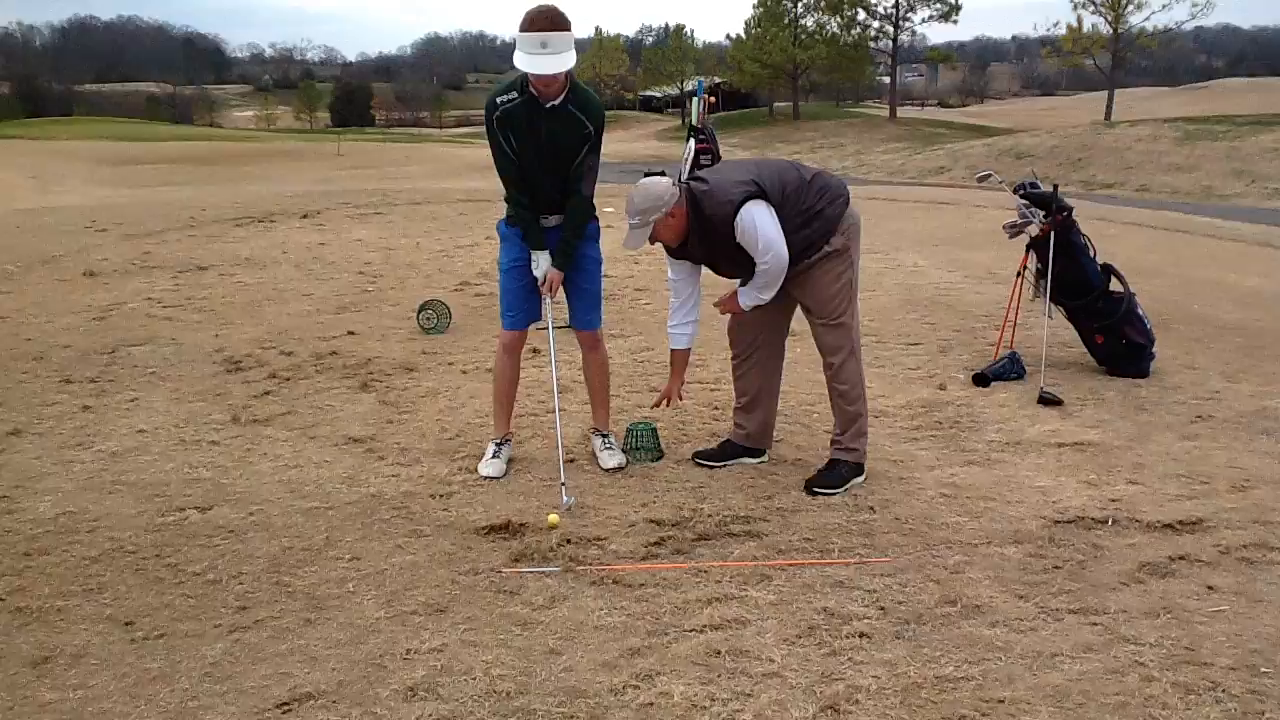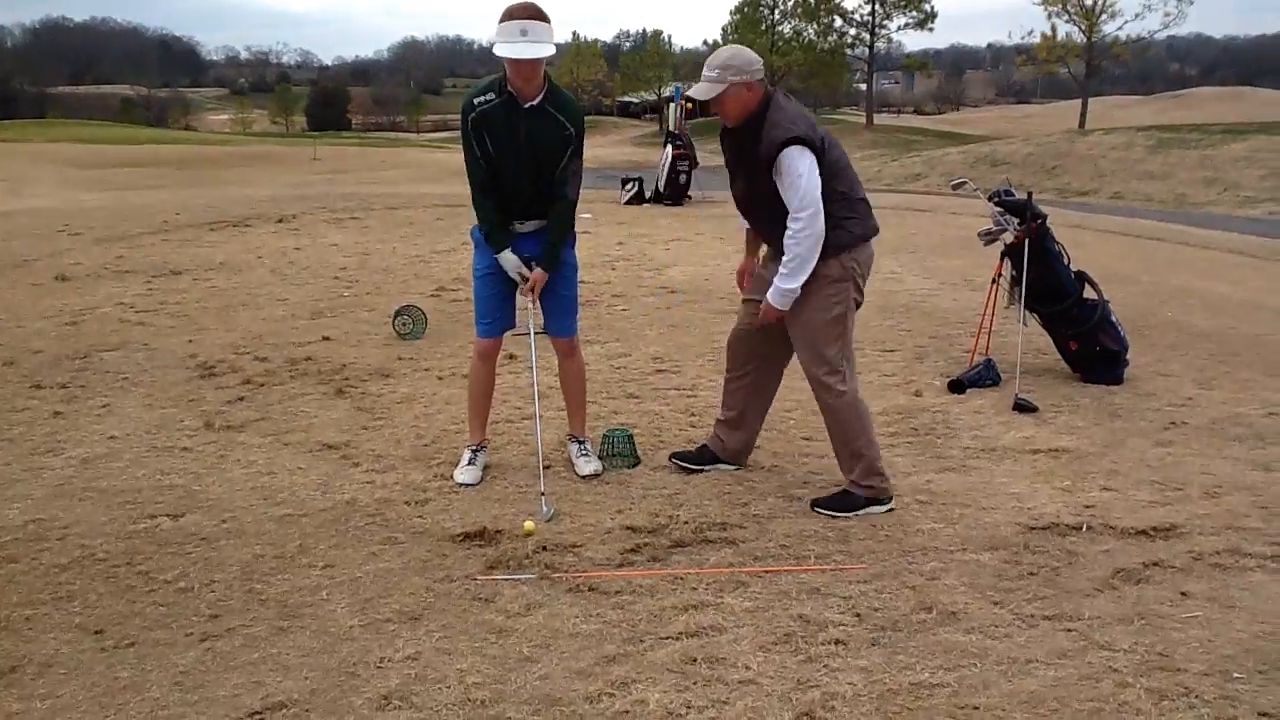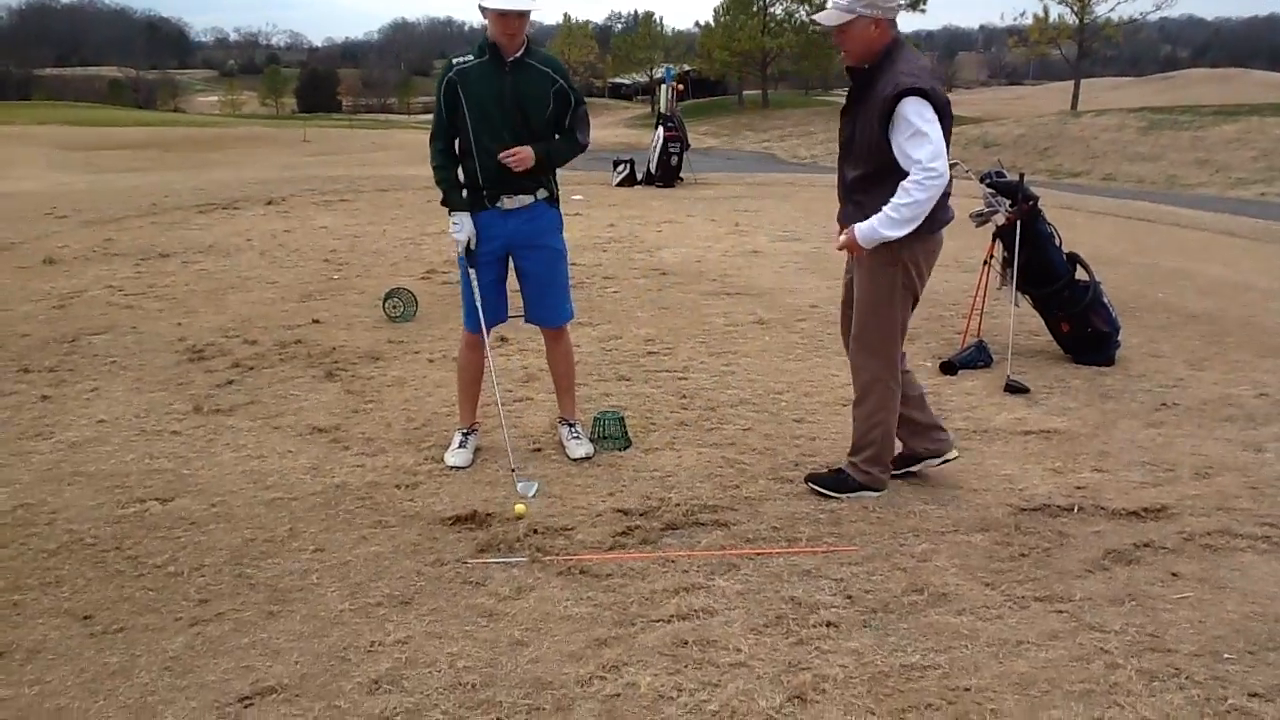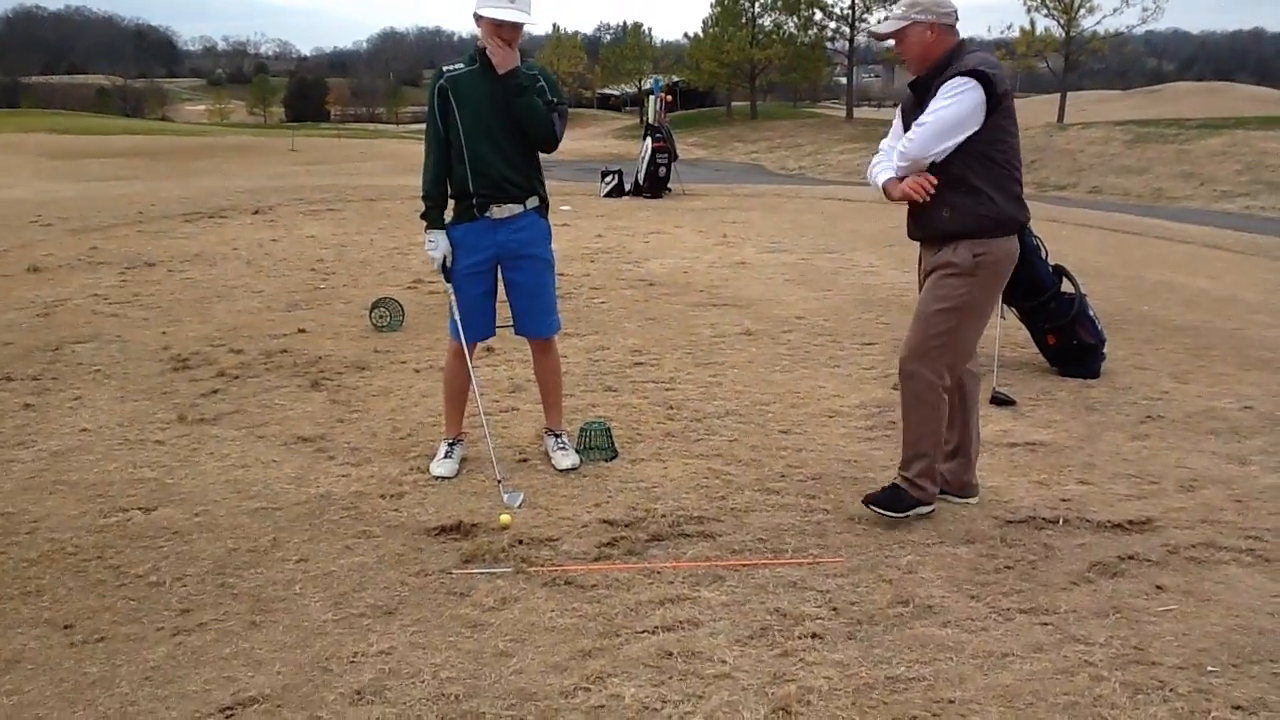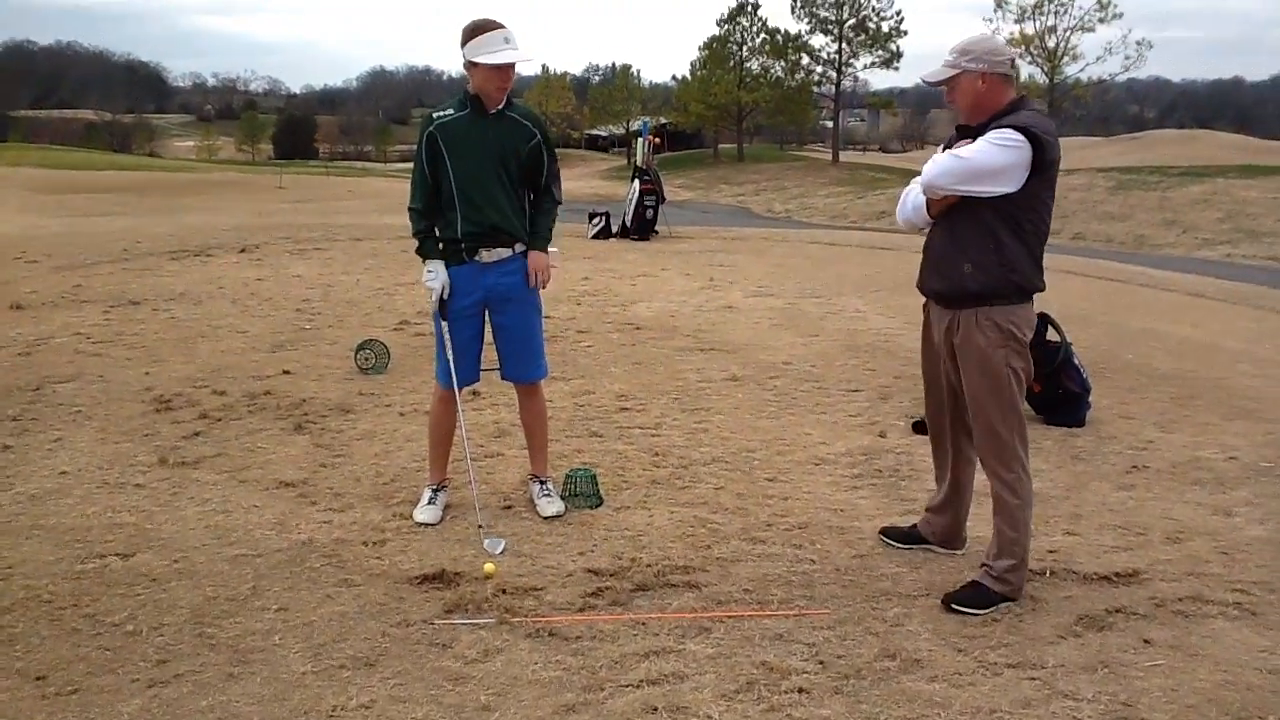
dt=0.5s
person 1, frame 1
left shoulder: (588, 109)
right shoulder: (501, 106)
left elbow: (581, 191)
right elbow: (514, 184)
left wrist: (561, 261)
right wrist: (536, 250)
left hip: (576, 231)
right hip: (522, 231)
left knee: (590, 334)
right knee: (511, 337)
left ankle: (602, 432)
right ankle: (500, 438)
person 1, frame 2
left shoulder: (567, 112)
right shoulder: (478, 107)
left elbow: (566, 194)
right elbow: (482, 186)
left wrist: (546, 263)
right wrist: (504, 250)
left hip: (552, 236)
right hip: (497, 237)
left knee: (566, 342)
right knee: (486, 345)
left ankle: (578, 439)
right ankle: (476, 446)
person 1, frame 3
left shoulder: (550, 72)
right shoulder: (458, 73)
left elbow: (579, 137)
right elbow: (441, 146)
left wrist: (539, 153)
right wrist: (455, 207)
left hip: (538, 214)
right hip: (481, 216)
left knee: (554, 325)
right knee: (475, 330)
left ankle: (569, 421)
right ankle: (466, 428)
person 1, frame 4
left shoulder: (537, 78)
right shoulder: (450, 81)
left elbow: (549, 139)
right elbow: (437, 156)
left wrist: (514, 78)
right wrist: (433, 225)
left hip: (527, 224)
right hip: (470, 226)
left knee: (542, 336)
right knee: (462, 341)
left ankle: (555, 432)
right ankle: (452, 439)
person 1, frame 5
left shoulder: (528, 126)
right shoulder: (439, 126)
left elbow: (547, 193)
right elbow: (422, 201)
left wrist: (540, 246)
right wrist: (431, 258)
left hip: (515, 268)
right hip: (458, 270)
left knee: (529, 381)
right knee: (448, 385)
left ankle: (540, 479)
right ankle: (436, 485)
person 2, frame 1
left shoulder: (737, 208)
right shoulder: (681, 227)
left elbow: (775, 262)
right elbow: (683, 298)
left wrist: (744, 299)
right wrist: (677, 375)
left hip: (826, 232)
left knee: (836, 345)
right knee: (748, 333)
left ankle: (848, 456)
right ankle: (749, 439)
person 2, frame 2
left shoulder: (787, 139)
right shoulder: (737, 128)
left elbow: (808, 222)
left wrist: (780, 295)
right wrist: (752, 253)
left hip: (833, 255)
right hip: (789, 251)
left knee: (825, 369)
right knee: (748, 344)
left ankle: (869, 485)
right ankle: (728, 446)
person 2, frame 3
left shoulder: (907, 88)
right shoulder: (872, 74)
left elbow: (931, 173)
left wrist: (871, 232)
left hip: (898, 241)
right hip: (874, 235)
left knee: (874, 353)
right knee: (866, 342)
left ankle: (867, 470)
right ankle: (925, 439)
person 2, frame 4
left shoulder: (972, 80)
right shoulder: (924, 90)
left elbow: (919, 147)
right elbow: (887, 155)
left wrist: (903, 166)
right wrist: (895, 181)
left hip: (977, 247)
right hip: (943, 242)
left knee: (922, 362)
right knee: (951, 363)
left ankle: (917, 484)
right ankle: (954, 475)
person 2, frame 5
left shoulder: (1023, 138)
right shoulder: (968, 137)
left elbow: (935, 175)
right elbow: (908, 208)
left wrist: (936, 187)
right wrist: (934, 201)
left hip: (993, 315)
right hip: (943, 305)
left knee: (999, 443)
right knee: (947, 425)
left ankle: (1005, 573)
right ankle: (942, 525)
